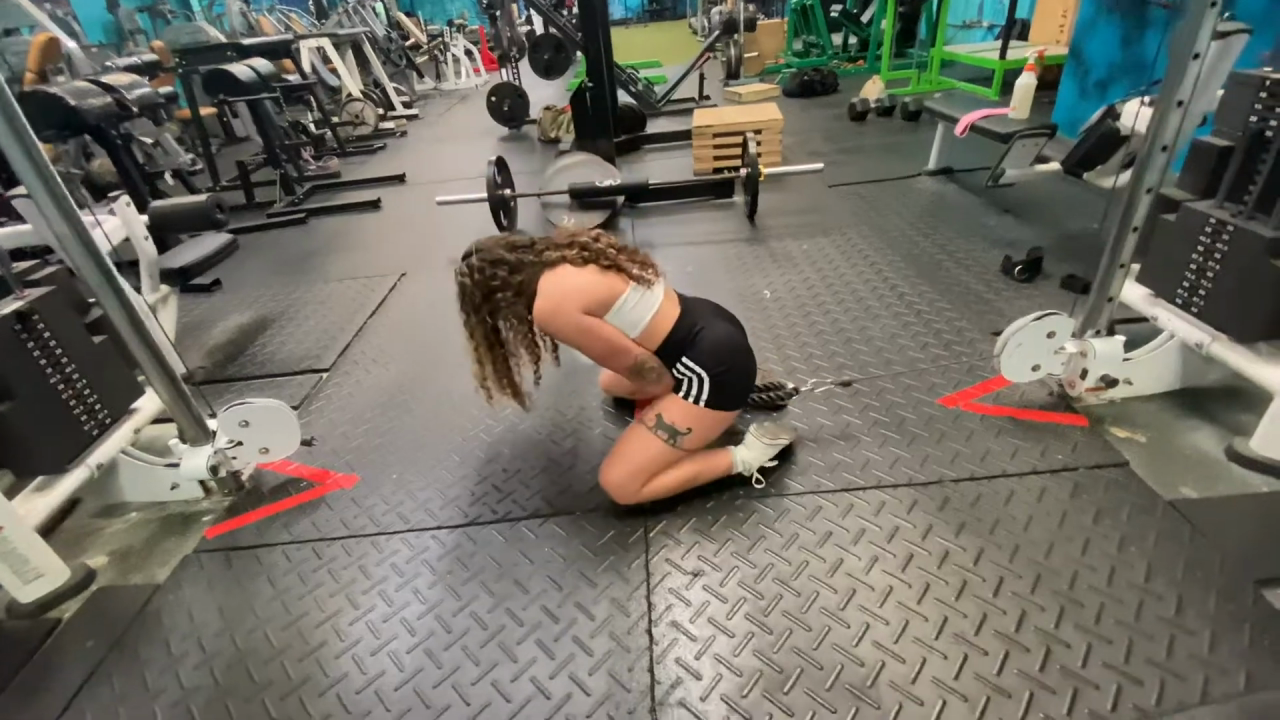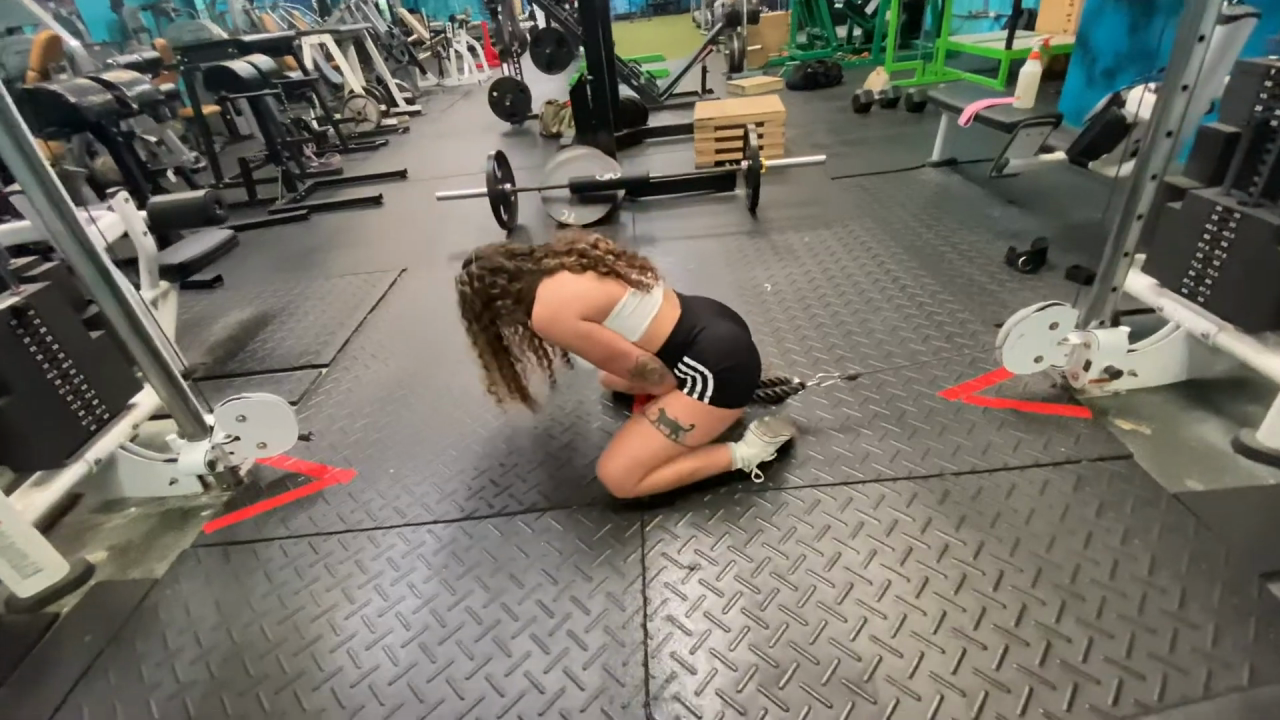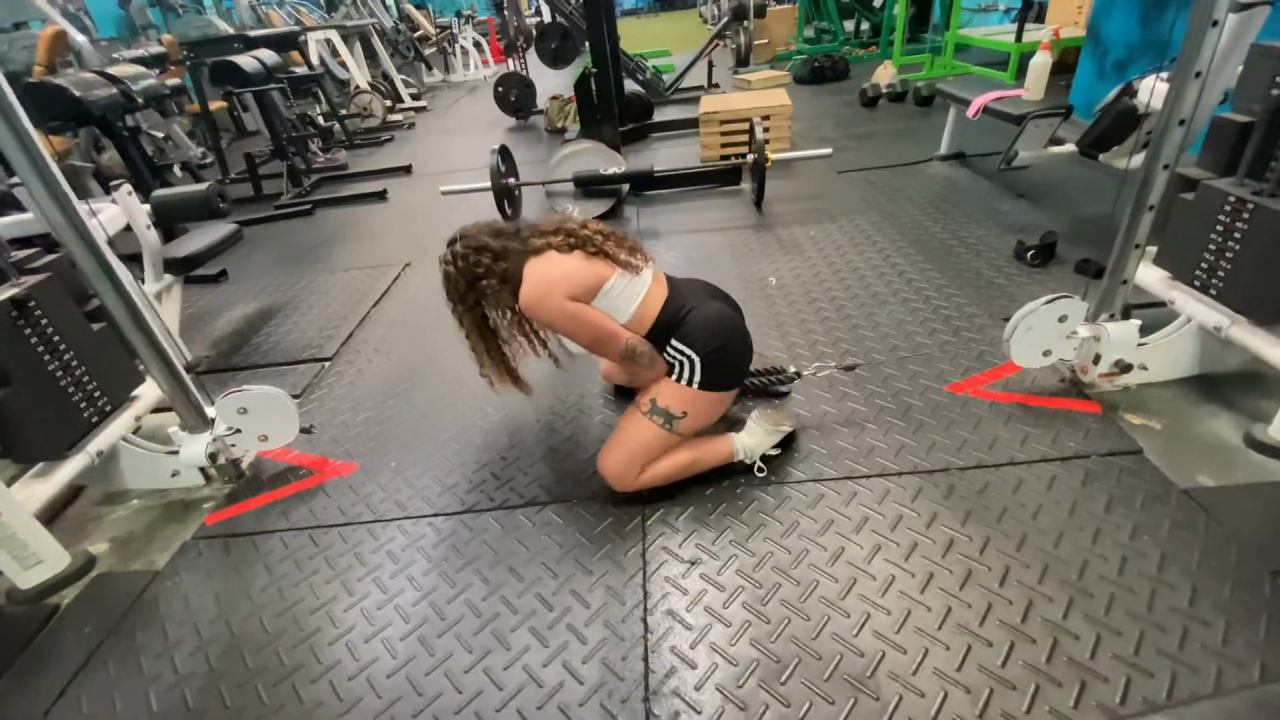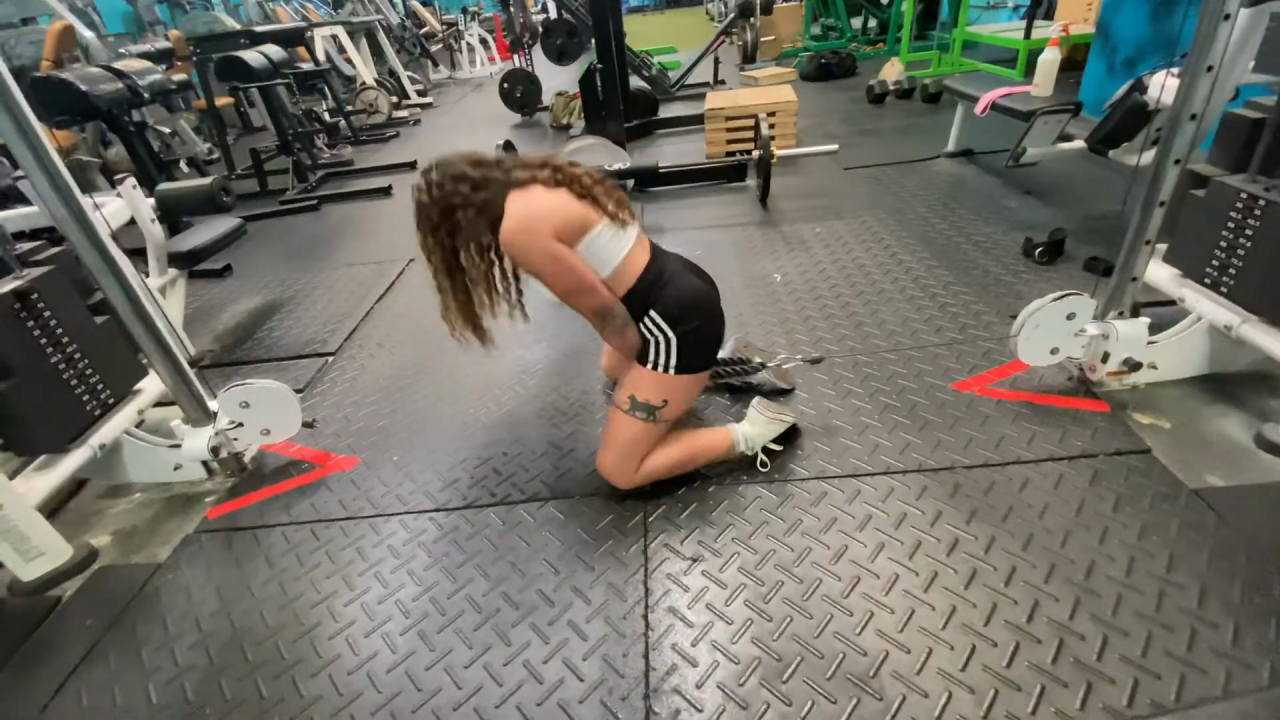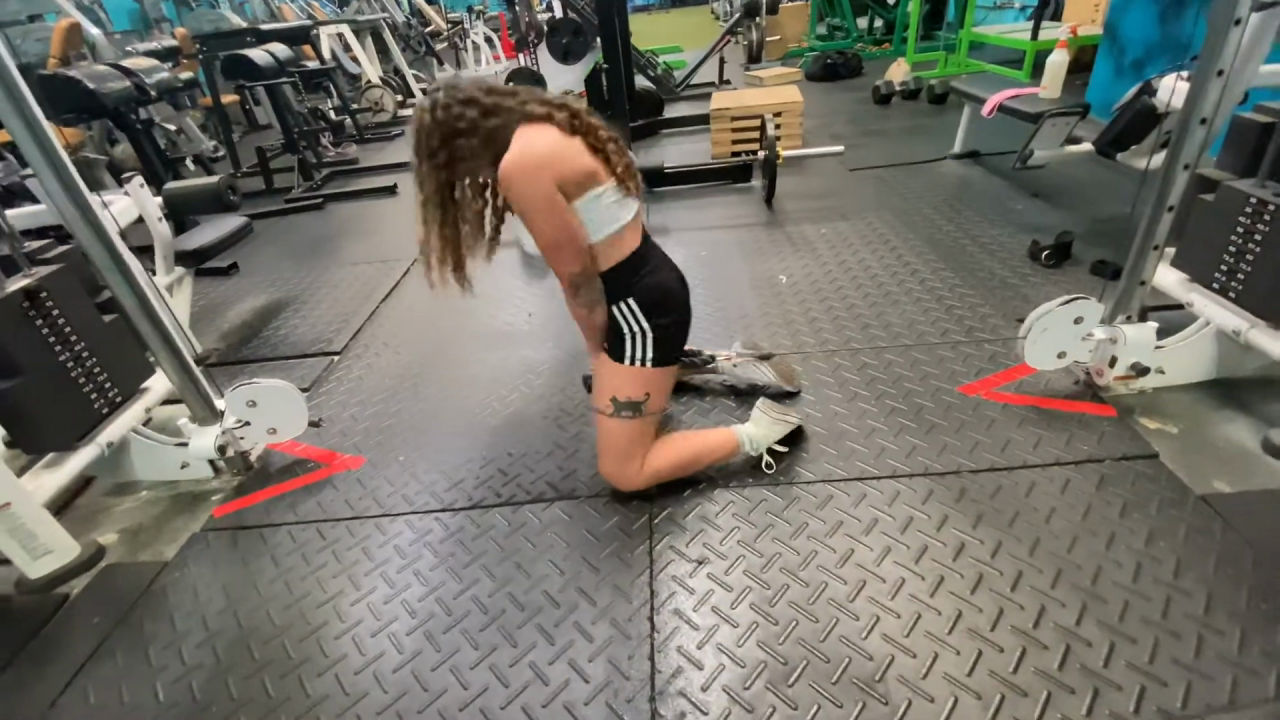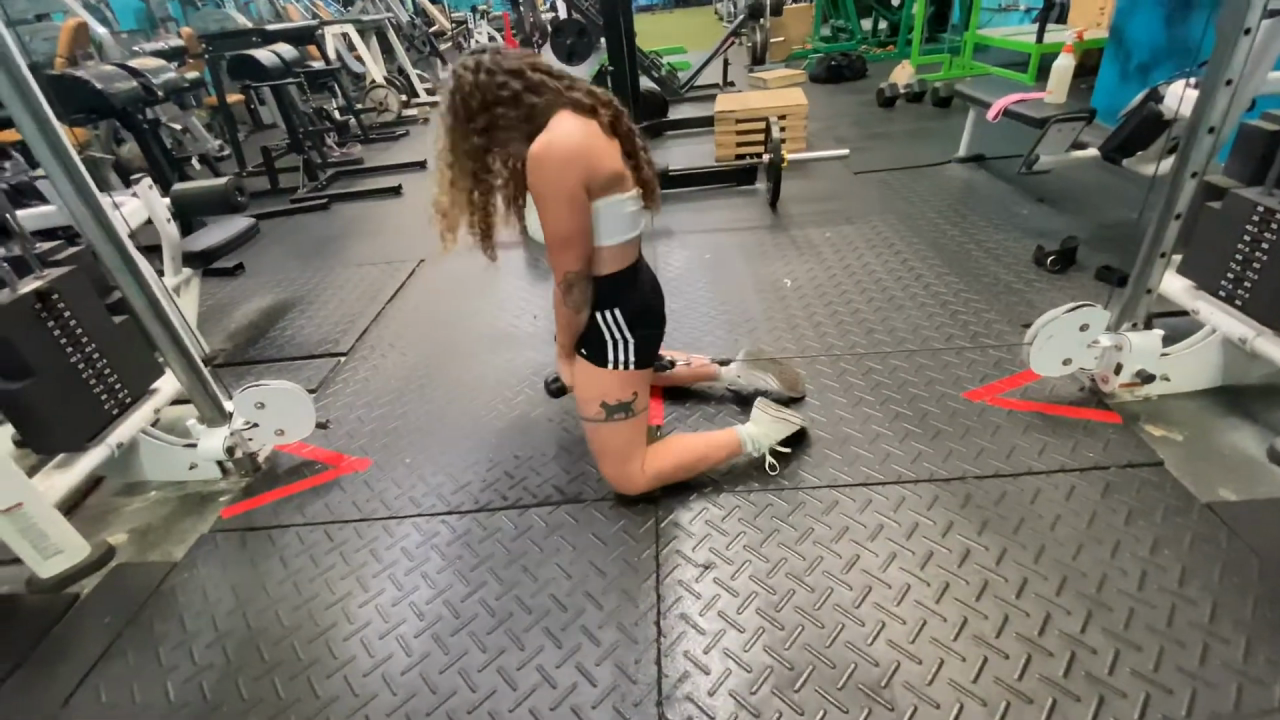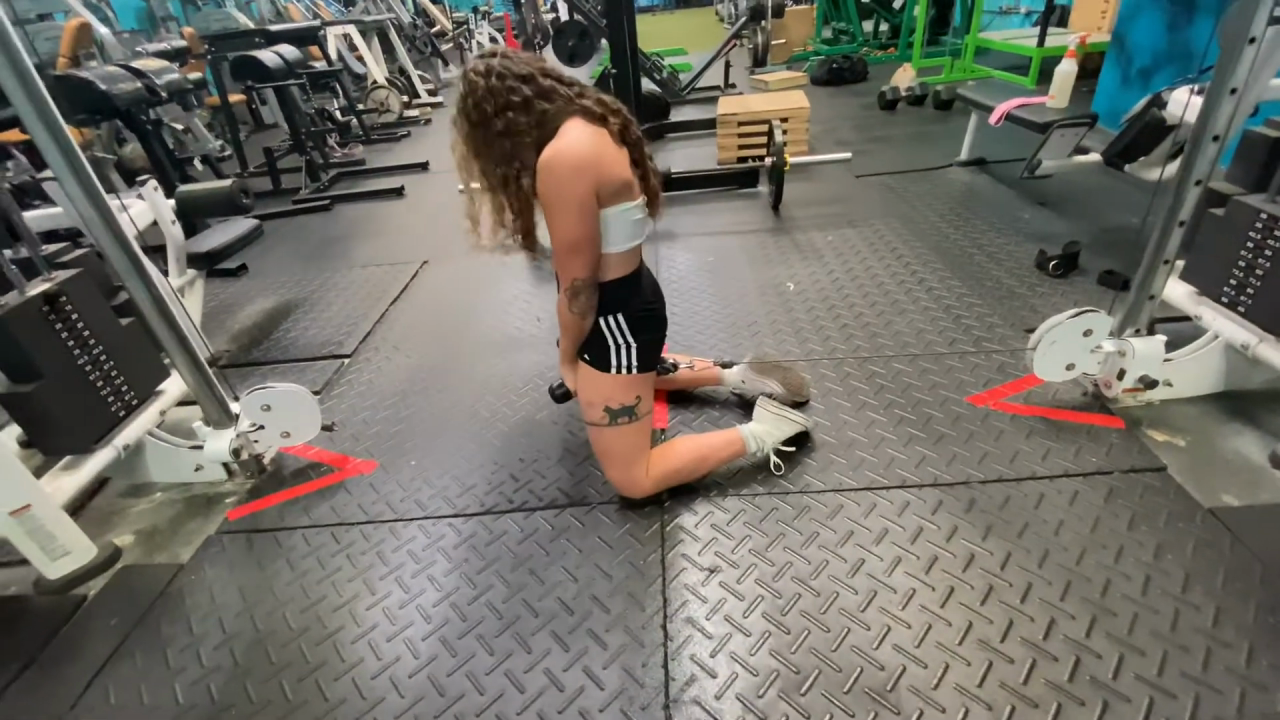
dt=0.2s
person 1, frame 1
left shoulder: (551, 307)
right shoulder: (562, 251)
left elbow: (637, 366)
left wrist: (677, 403)
left hip: (714, 369)
right hip: (710, 327)
left knee: (618, 484)
right knee: (612, 383)
left ankle: (745, 455)
person 1, frame 2
left shoulder: (549, 314)
right shoulder: (561, 256)
left elbow: (640, 369)
left wrist: (680, 401)
left hip: (718, 366)
right hip: (713, 322)
left knee: (616, 476)
right knee: (612, 379)
left ankle: (746, 450)
person 1, frame 3
left shoulder: (538, 291)
right shoulder: (551, 238)
left elbow: (627, 350)
left wrist: (668, 387)
left hip: (707, 347)
right hip: (705, 307)
left knee: (618, 471)
right knee: (612, 372)
left ankle: (747, 442)
right ankle: (727, 386)
person 1, frame 4
left shoulder: (520, 225)
right shoulder: (536, 182)
left elbow: (600, 309)
left wrist: (636, 361)
left hip: (676, 319)
right hip: (679, 286)
left knee: (618, 468)
right knee: (617, 377)
left ankle: (746, 433)
person 1, frame 5
left shoulder: (521, 163)
right shoulder: (545, 127)
left elbow: (575, 275)
left wrist: (598, 346)
left hip: (640, 305)
right hip: (648, 280)
left knee: (623, 471)
right knee: (630, 375)
left ankle: (752, 434)
person 1, frame 6
left shoulder: (552, 149)
right shoulder: (579, 115)
left elbow: (571, 274)
left wrist: (565, 352)
left hip: (612, 312)
right hip: (626, 291)
left knee: (627, 476)
right knee: (636, 369)
left ankle: (754, 433)
right ankle: (731, 373)
person 1, frame 7
left shoulder: (563, 157)
right shoulder: (588, 121)
left elbow: (577, 282)
left wrist: (567, 358)
left hip: (614, 317)
right hip: (627, 299)
left knee: (632, 479)
right knee: (635, 374)
left ankle: (758, 433)
right ankle: (737, 377)
